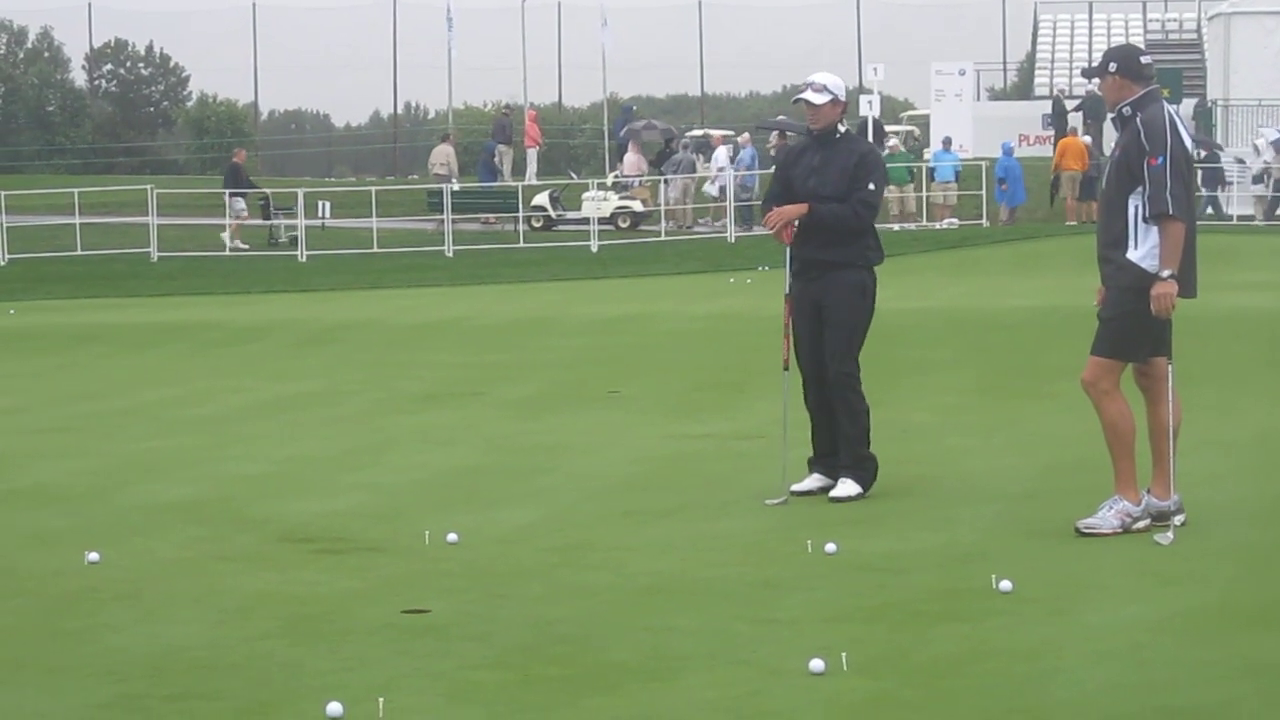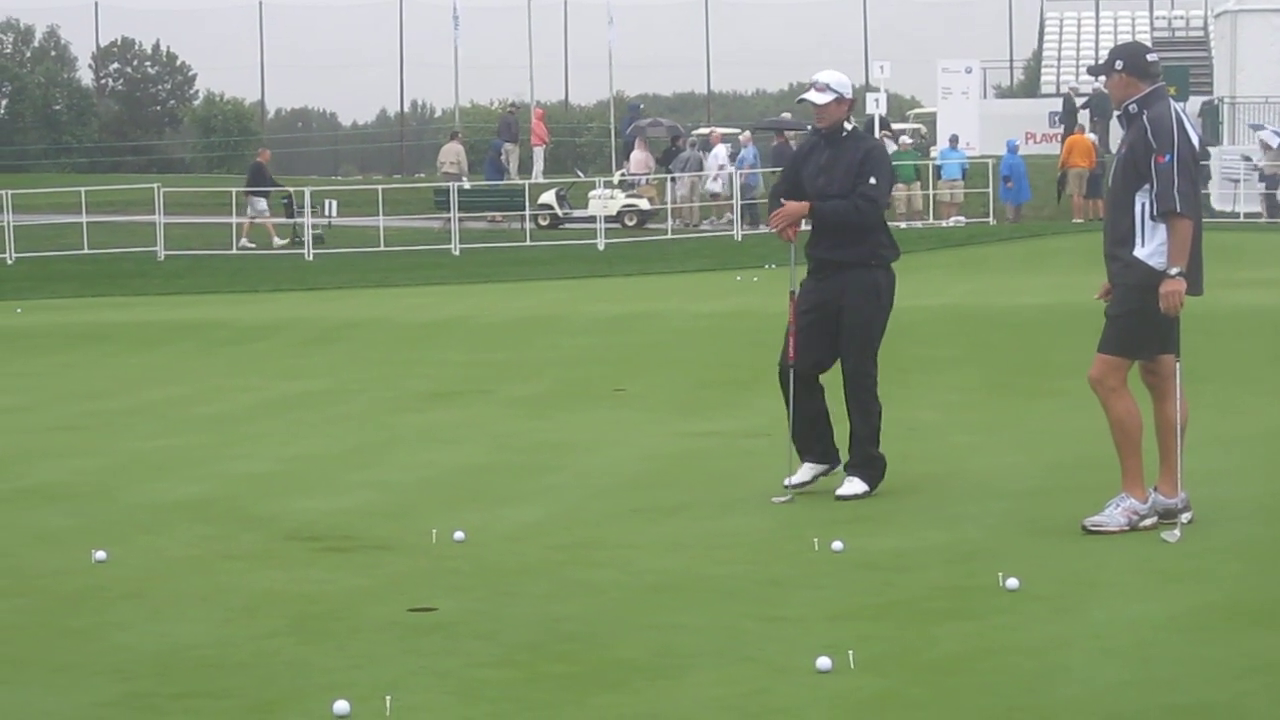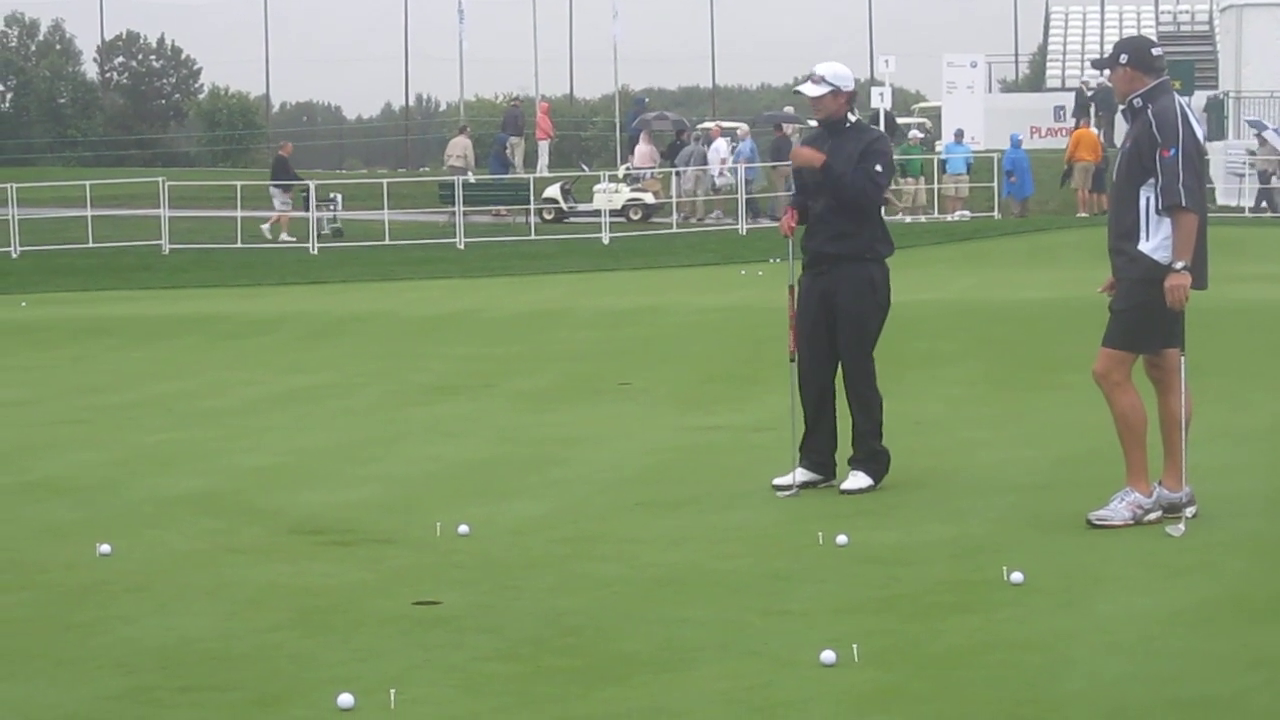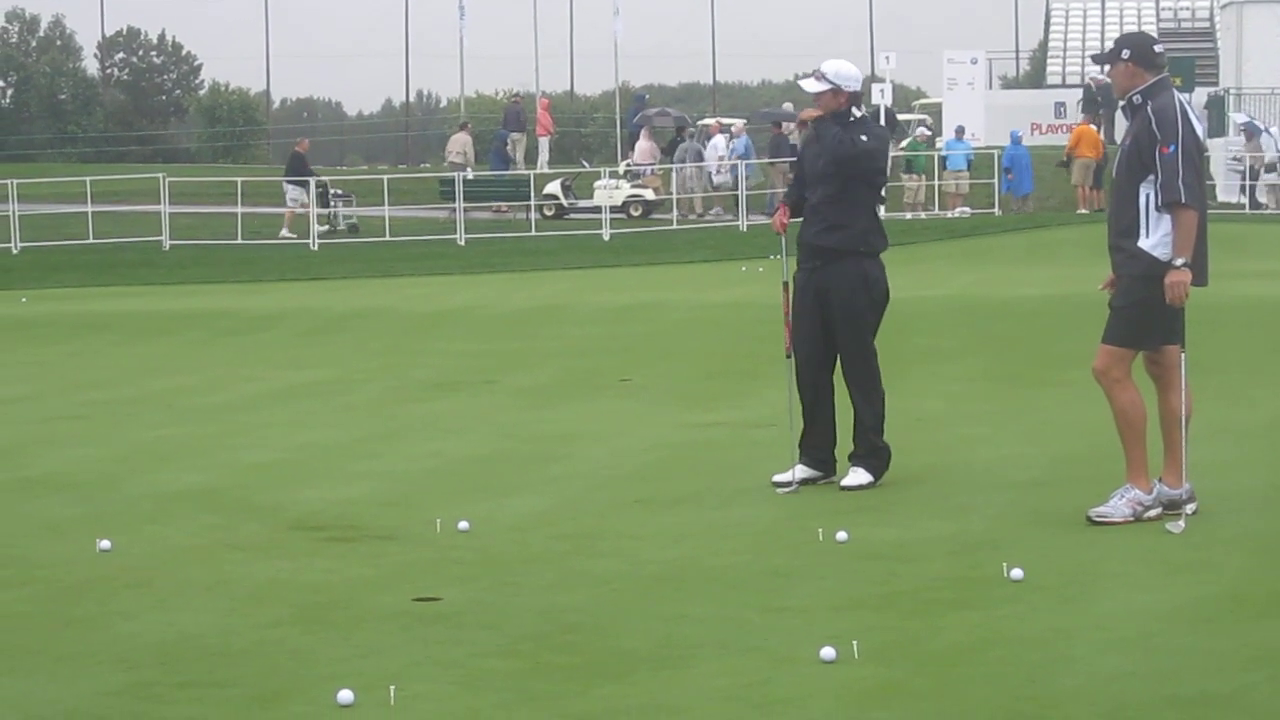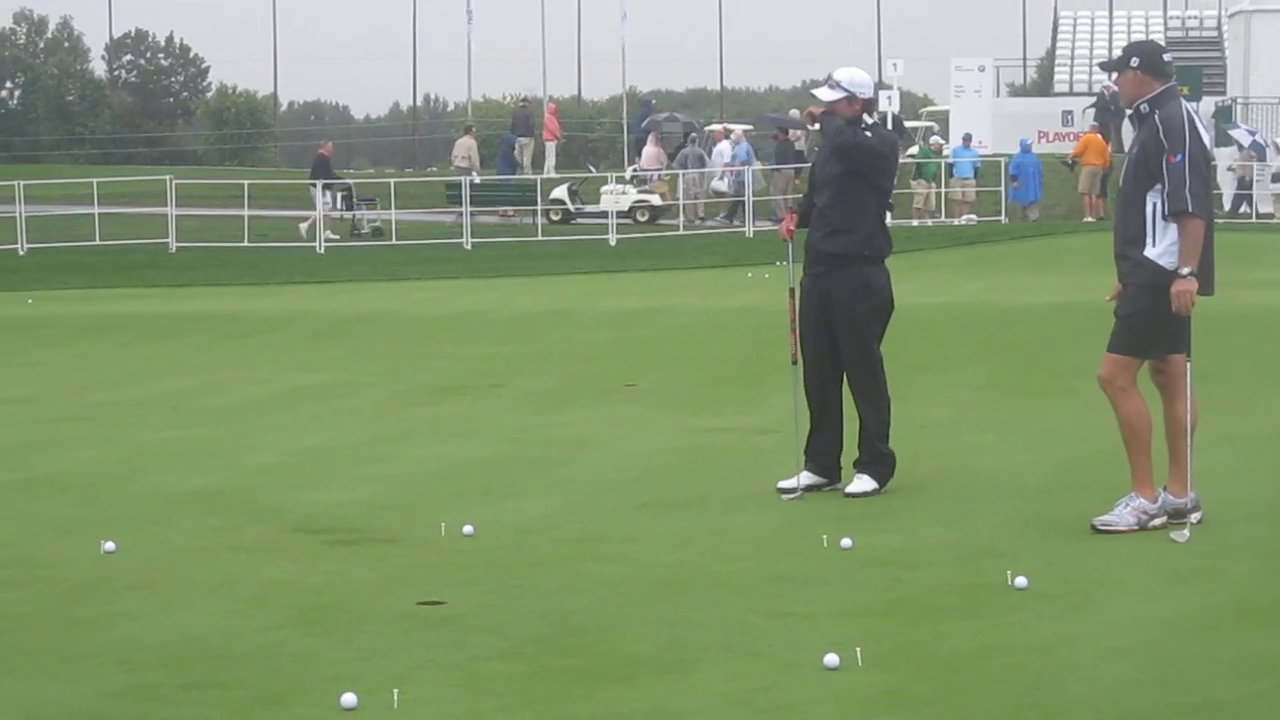
dt=0.3s
person 1, frame 1
left shoulder: (1154, 125)
right shoulder: (1141, 123)
left elbow: (1172, 207)
left wrist: (1167, 275)
right wrist: (1116, 276)
left hip: (1146, 276)
right hip: (1137, 274)
left knee: (1099, 379)
right knee: (1151, 380)
left ankle: (1129, 500)
right ankle: (1161, 498)
person 1, frame 2
left shoulder: (1161, 122)
right shoulder: (1145, 121)
left elbow: (1180, 204)
left wrist: (1176, 272)
right wrist: (1122, 271)
left hip: (1153, 274)
right hip: (1143, 272)
left knee: (1106, 376)
right knee: (1158, 378)
left ankle: (1137, 498)
right ankle: (1168, 496)
person 1, frame 3
left shoulder: (1166, 116)
right shoulder: (1150, 115)
left elbow: (1185, 198)
left wrist: (1181, 266)
right wrist: (1125, 267)
left hip: (1158, 268)
right hip: (1148, 266)
left knee: (1110, 370)
right knee: (1163, 372)
left ankle: (1140, 493)
right ankle: (1173, 490)
person 1, frame 4
left shoulder: (1165, 112)
right shoulder: (1149, 112)
left elbow: (1185, 195)
left wrist: (1181, 263)
right wrist: (1125, 264)
left hip: (1158, 265)
right hip: (1148, 264)
left knee: (1110, 367)
right knee: (1163, 369)
left ankle: (1141, 488)
right ankle: (1173, 486)
person 1, frame 5
left shoulder: (1173, 121)
right shoulder: (1156, 121)
left elbow: (1192, 204)
left wrist: (1187, 272)
right wrist: (1131, 274)
left hip: (1164, 274)
right hip: (1153, 272)
left knee: (1116, 376)
right knee: (1169, 378)
left ankle: (1146, 498)
right ankle: (1179, 496)
person 2, frame 1
left shoulder: (863, 154)
right shoulder: (797, 154)
left elbow: (862, 213)
right elbow: (773, 200)
left wrist: (807, 210)
right wrist: (781, 219)
left hip: (849, 276)
right hip: (806, 274)
left knee: (842, 373)
right knee: (812, 375)
left ankle: (857, 470)
right ankle: (825, 465)
person 2, frame 2
left shoulder: (870, 151)
right shoulder: (807, 151)
left elbow: (866, 209)
right elbow: (781, 195)
left wrist: (810, 209)
right wrist: (785, 217)
left hip: (864, 276)
right hip: (821, 272)
left knee: (858, 374)
right knee: (795, 366)
left ankle: (865, 467)
right ankle: (818, 453)
person 2, frame 3
left shoulder: (872, 142)
right shoulder: (812, 141)
left elbow: (869, 193)
left wrist: (824, 163)
right wrist: (794, 213)
left hip: (859, 269)
right hip: (817, 268)
left knee: (857, 368)
right knee: (812, 369)
left ankle: (869, 463)
right ankle: (816, 462)
person 2, frame 4
left shoulder: (872, 134)
right shoulder: (815, 136)
left elbow: (849, 156)
left wrist: (820, 123)
right wrist: (786, 208)
left hip: (854, 265)
right hip: (813, 263)
left knee: (859, 364)
right knee: (809, 364)
left ankle: (870, 458)
right ankle: (816, 458)
person 2, frame 5
left shoulder: (880, 142)
right shoulder: (830, 143)
left elbow: (846, 143)
left wrist: (825, 118)
right wrist: (797, 216)
left hip: (859, 273)
right hip: (820, 269)
left knee: (864, 370)
right knee: (818, 372)
left ankle: (875, 466)
right ankle: (821, 464)
